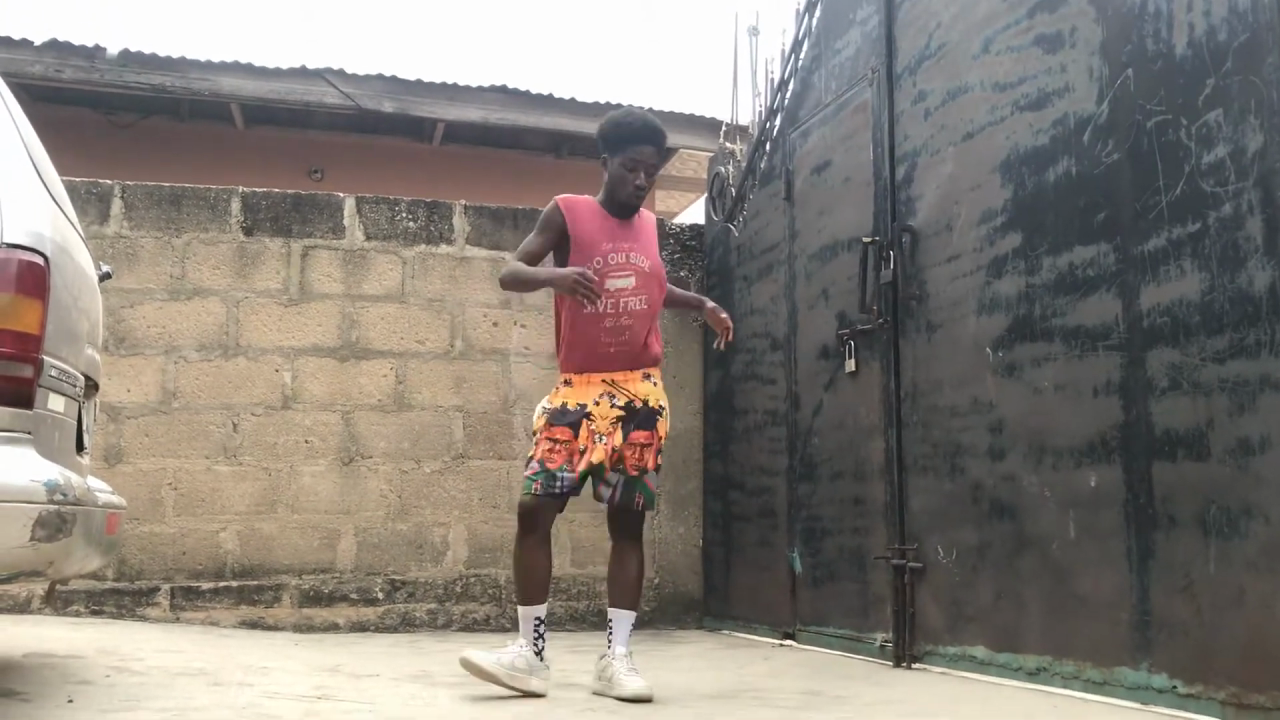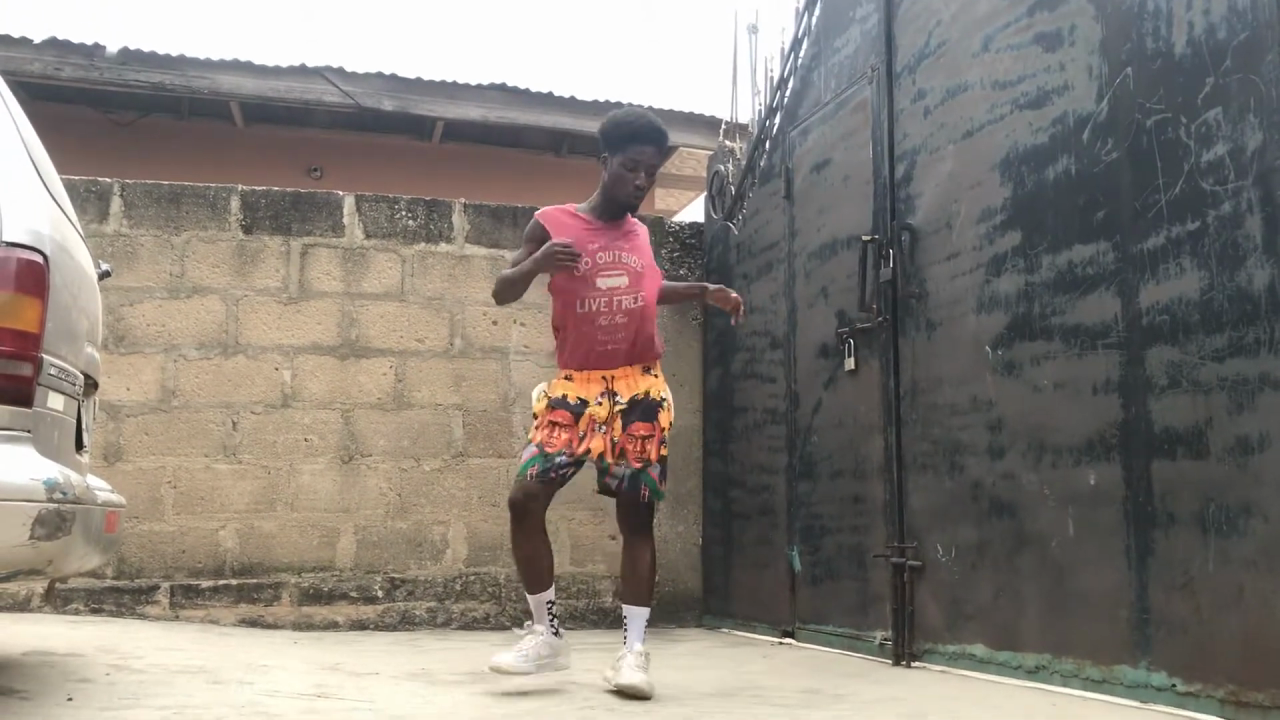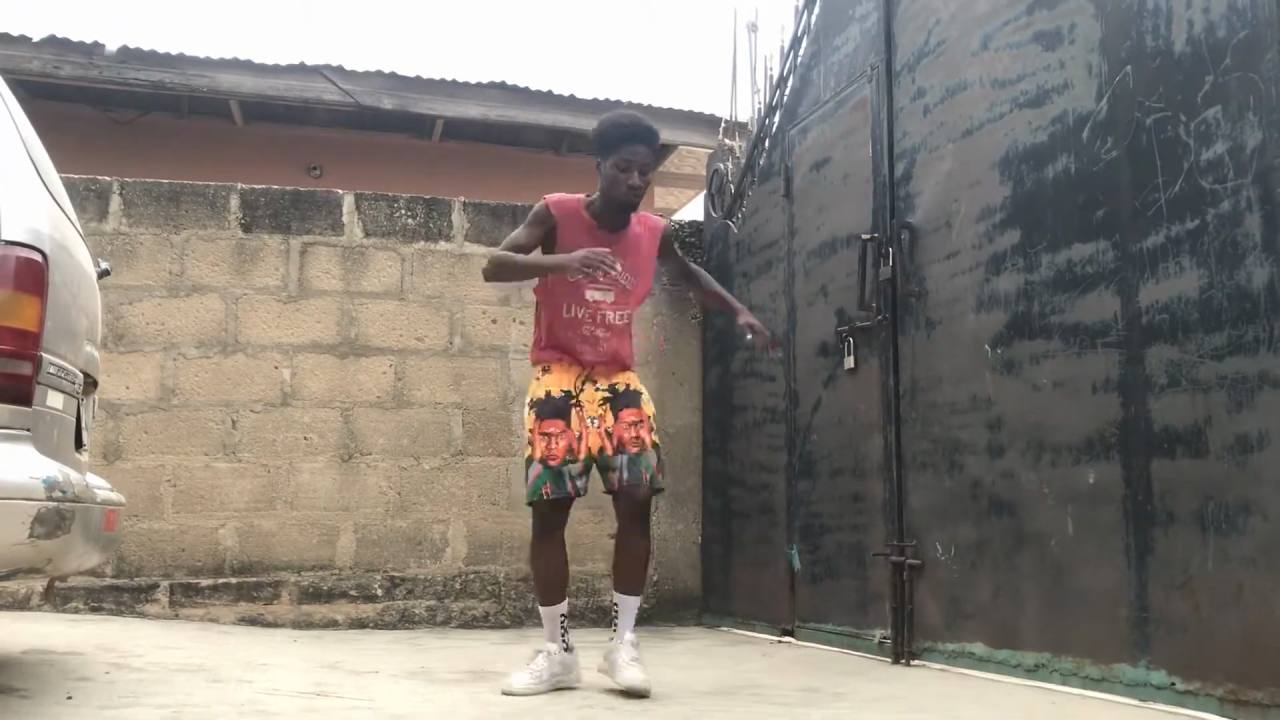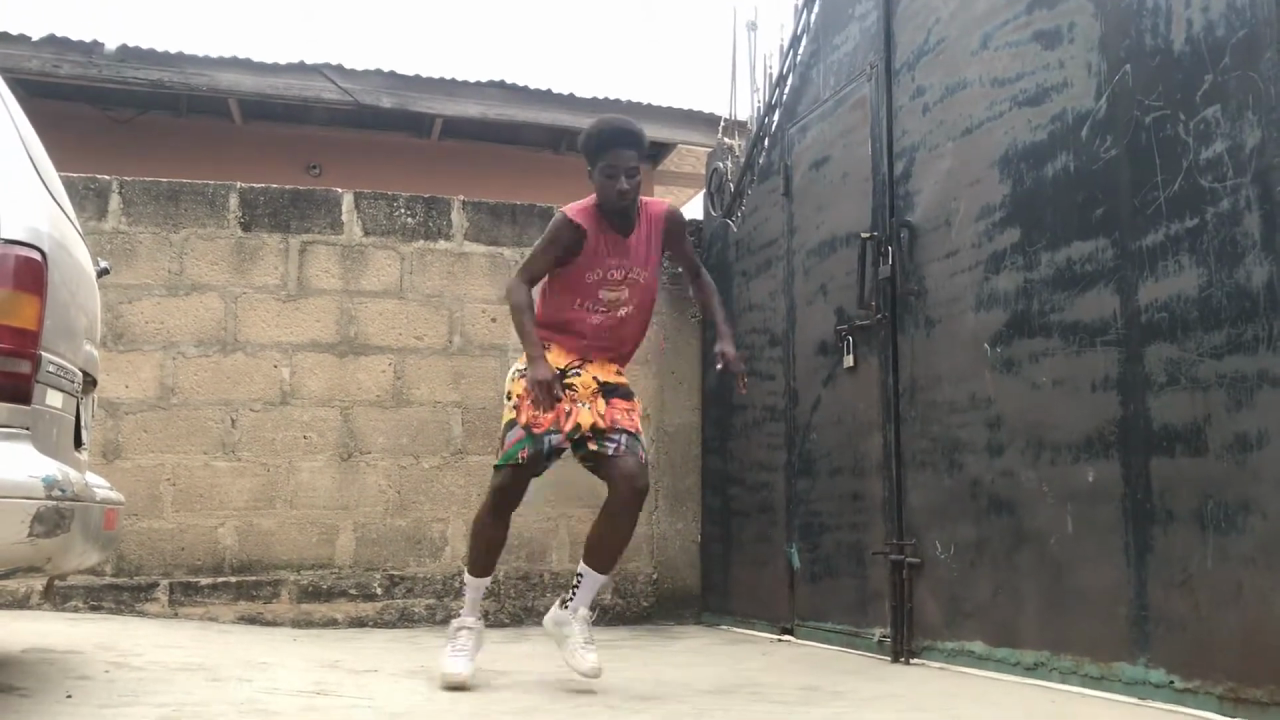
dt=0.1s
person 1, frame 1
left shoulder: (649, 225)
right shoulder: (566, 213)
right elbow: (512, 274)
left wrist: (700, 307)
right wrist: (553, 276)
left hip: (637, 394)
right hip: (574, 391)
left knee: (628, 522)
right knee: (533, 512)
left ankle: (618, 656)
right ankle: (530, 654)
person 1, frame 2
left shoulder: (640, 231)
right shoulder: (553, 223)
right elbow: (502, 292)
left wrist: (706, 291)
right wrist: (538, 263)
left hip: (638, 389)
right hip: (575, 387)
left knee: (637, 516)
right knee: (524, 499)
left ankle: (632, 653)
right ankle: (548, 635)
person 1, frame 3
left shoulder: (653, 231)
right shoulder: (556, 212)
left elbow: (690, 273)
right elbow: (494, 266)
left wrist: (740, 312)
right wrist: (554, 261)
left hip: (619, 385)
right hip: (559, 383)
left knee: (634, 502)
right knee: (547, 514)
left ankle: (622, 644)
right ankle: (556, 652)
person 1, frame 4
left shoulder: (664, 217)
right shoulder: (575, 222)
left elbow: (696, 273)
right elbow: (519, 286)
left wrist: (724, 336)
right wrist: (536, 357)
left hip: (608, 377)
right hip: (552, 367)
left knee: (632, 479)
right knee: (505, 487)
left ankle: (573, 612)
right ankle: (468, 624)
